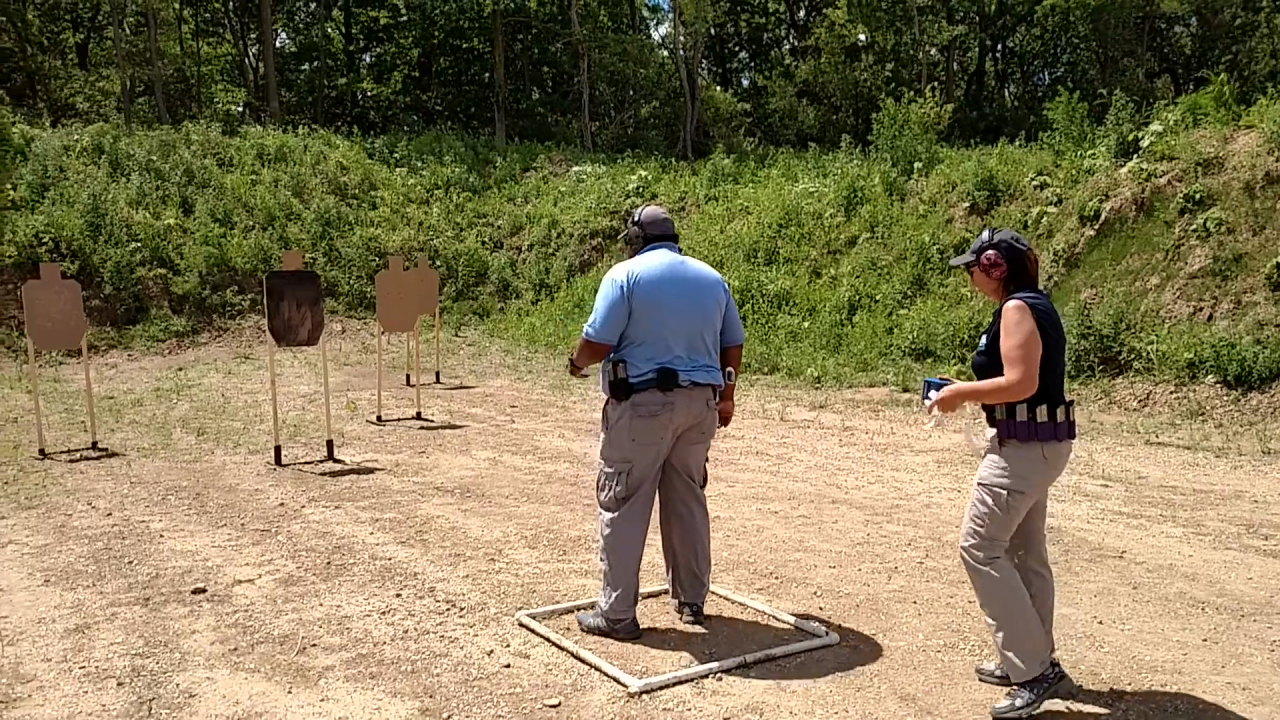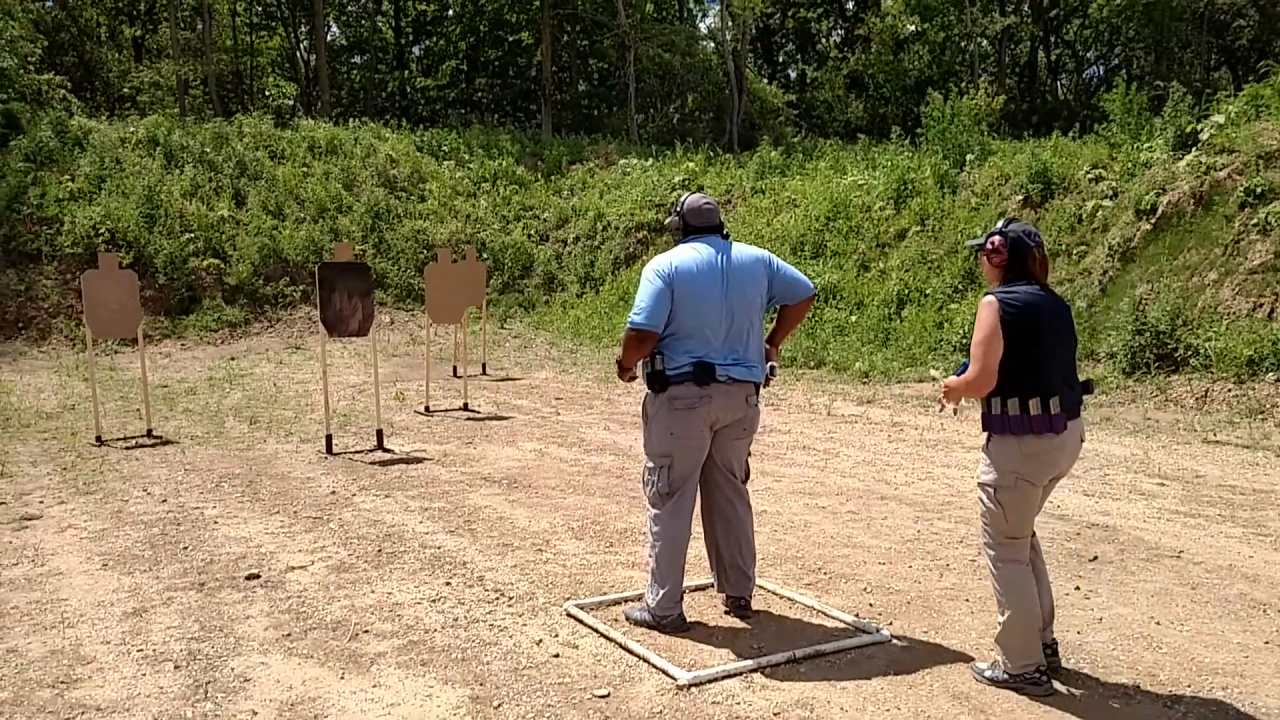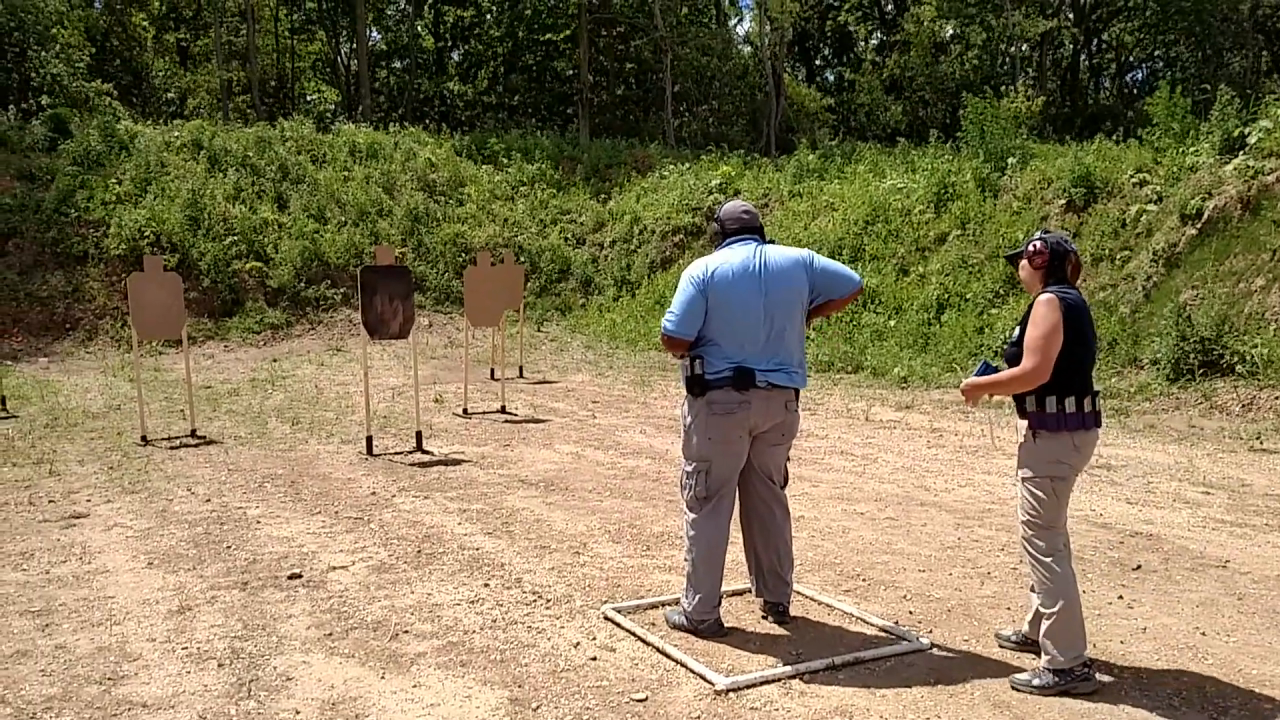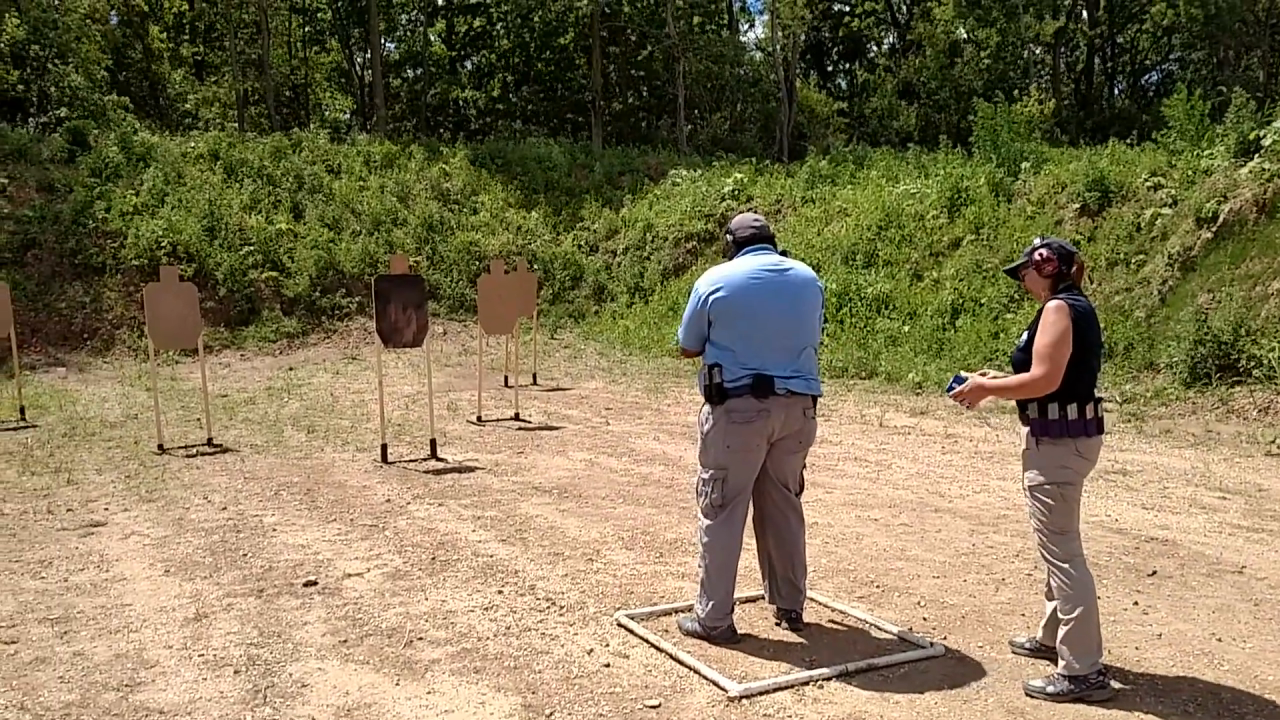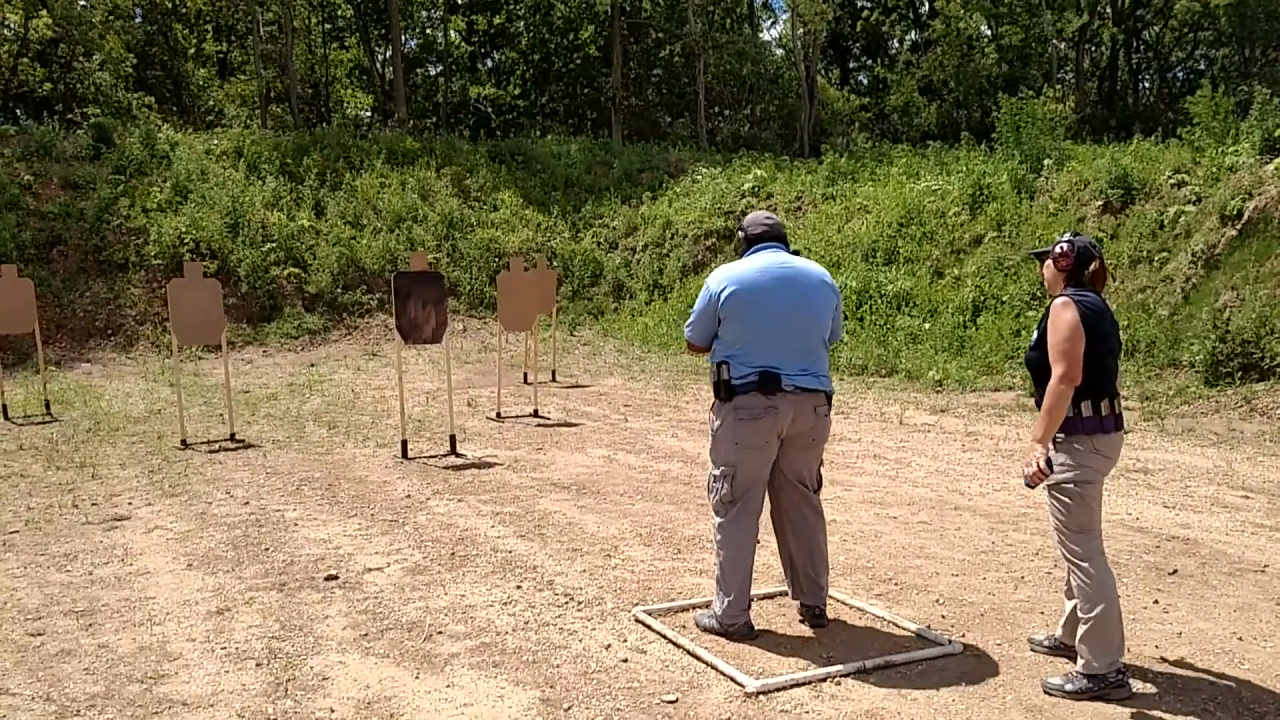
dt=1s
person 1, frame 1
left shoulder: (1017, 308)
right shoulder: (1033, 305)
left elbow: (1020, 383)
left wrist: (962, 392)
right wrist: (968, 391)
left hip: (1026, 446)
right hip: (1034, 443)
left knee: (980, 547)
right knee: (1025, 551)
left ankle: (1034, 670)
right ankle: (1033, 662)
person 1, frame 2
left shoulder: (998, 303)
right shoulder: (1053, 303)
left elbow: (981, 381)
left wrist: (954, 387)
right wrist: (965, 386)
left hip: (1020, 439)
right hip: (1063, 432)
left knee: (1005, 549)
right knee: (1021, 538)
left ankle: (1023, 666)
right ankle: (1038, 639)
person 1, frame 3
left shoulder: (1049, 300)
right shoulder: (1067, 301)
left elbow: (1035, 373)
left wrist: (981, 385)
right wrist: (998, 385)
left hip: (1055, 433)
right hip: (1062, 429)
left knee: (1042, 541)
right knee: (1047, 536)
left ankle: (1067, 664)
right ankle: (1040, 629)
person 1, frame 4
left shoulder: (1059, 307)
right shoulder: (1073, 307)
left elbow: (1044, 380)
left wrist: (986, 388)
right wrist: (999, 379)
left hip: (1058, 440)
right hip: (1066, 435)
left knee: (1062, 550)
right knee: (1057, 545)
left ankle: (1083, 670)
right ankle: (1053, 636)
person 1, frame 5
left shoulder: (1066, 305)
right shoulder: (1094, 306)
left elbow: (1065, 379)
left wrist: (1039, 443)
left hip: (1077, 437)
right hip: (1099, 431)
left knee: (1083, 550)
right knee: (1078, 544)
left ankle: (1103, 669)
right ankle: (1073, 635)
person 2, frame 1
left shoulder: (625, 274)
right shoulder: (711, 277)
left elbow: (597, 343)
right elbow: (733, 345)
left wrist: (576, 362)
right wrist: (725, 396)
left hip: (642, 403)
right hip: (699, 401)
left knee: (622, 505)
right knee: (687, 500)
left ankle: (617, 613)
right ankle: (691, 600)
person 2, frame 2
left shoulder: (666, 265)
right shoulder: (756, 260)
left elbow: (642, 333)
right elbow: (803, 294)
left wrist: (626, 363)
right wrist: (772, 344)
left hip: (683, 396)
right hip: (741, 395)
left knee: (669, 501)
right knee: (731, 495)
left ankle: (664, 607)
right ankle: (739, 594)
person 2, frame 3
left shoulder: (704, 270)
right shoulder: (797, 261)
left elbow: (675, 338)
right elbow: (852, 286)
left wrist: (686, 350)
right wrist: (804, 312)
left hip: (721, 400)
right hip: (780, 399)
left knee: (707, 505)
right knee: (768, 500)
left ankle: (700, 611)
right ankle: (777, 600)
person 2, frame 4
left shoulder: (716, 281)
right shoulder: (809, 279)
left elbow: (689, 347)
left hip: (738, 408)
right hip: (798, 406)
left knee: (722, 512)
right knee: (784, 507)
left ankle: (714, 618)
right ankle: (790, 606)
person 2, frame 5
left shoulder: (725, 278)
right shoulder: (821, 278)
left elbow: (695, 342)
right elbow: (831, 338)
left hip: (747, 406)
right hip: (810, 404)
left knee: (734, 509)
right knee: (802, 504)
left ankle: (731, 614)
right ankle: (813, 603)
